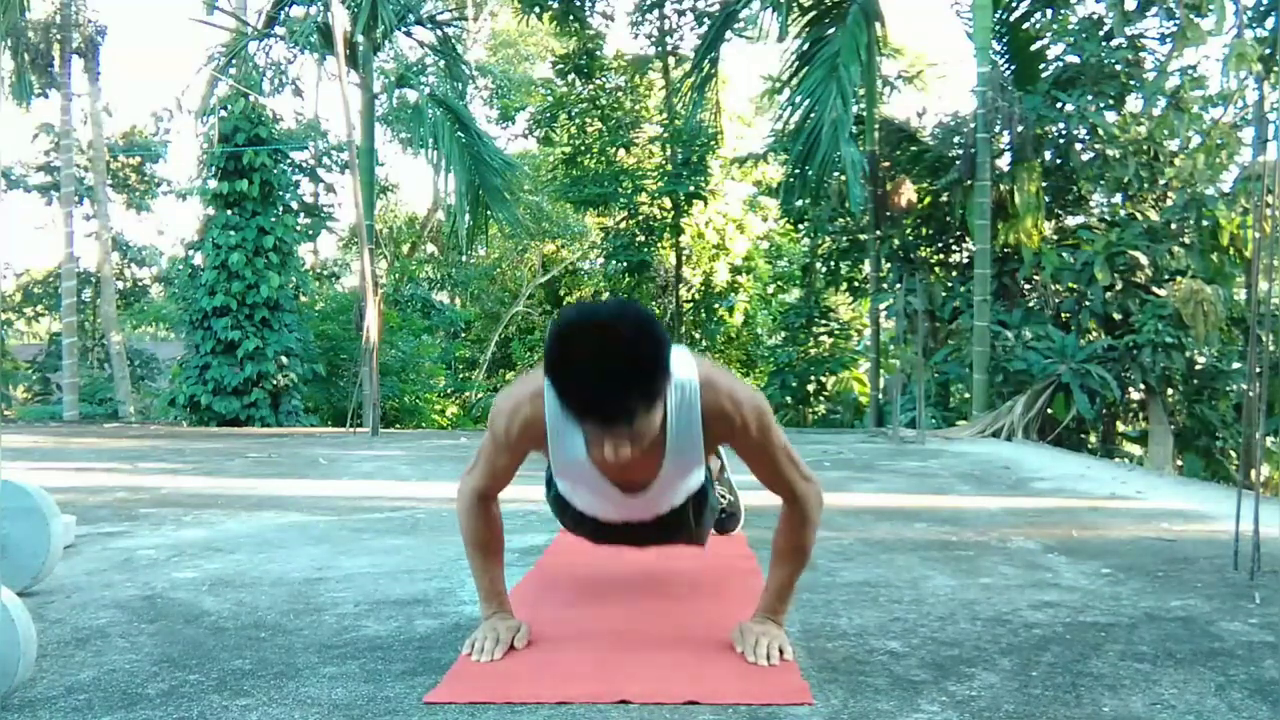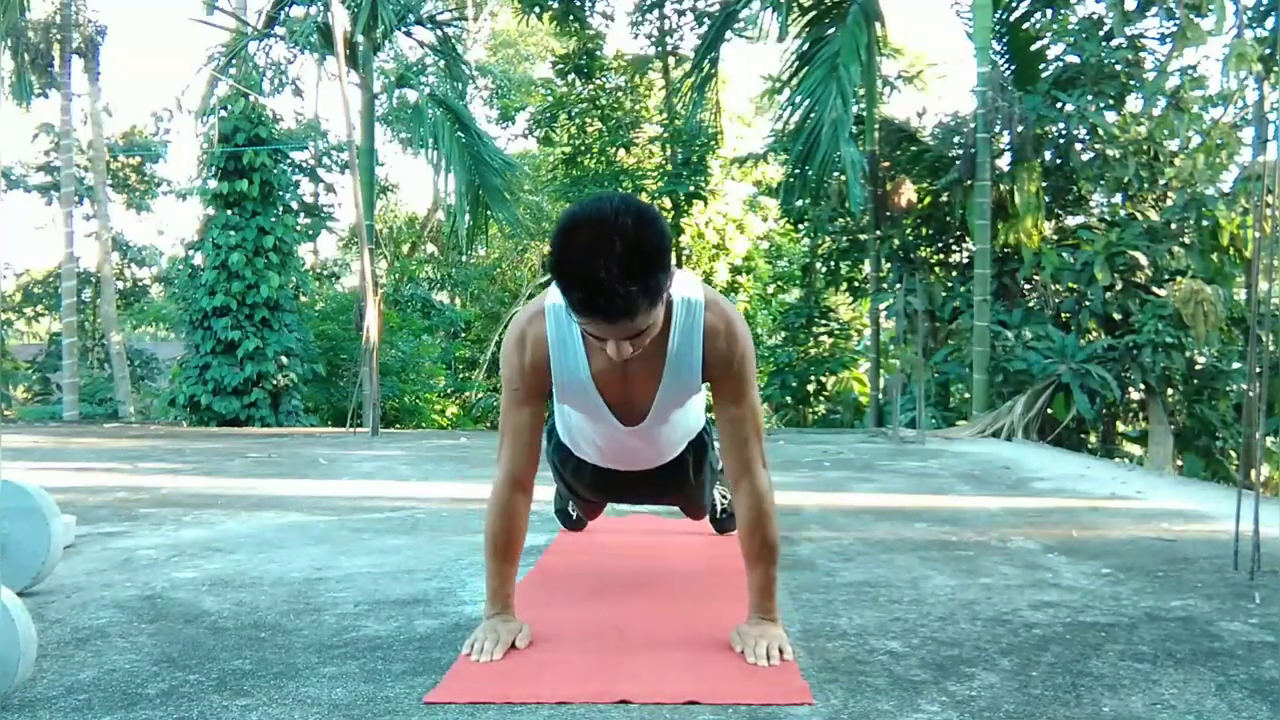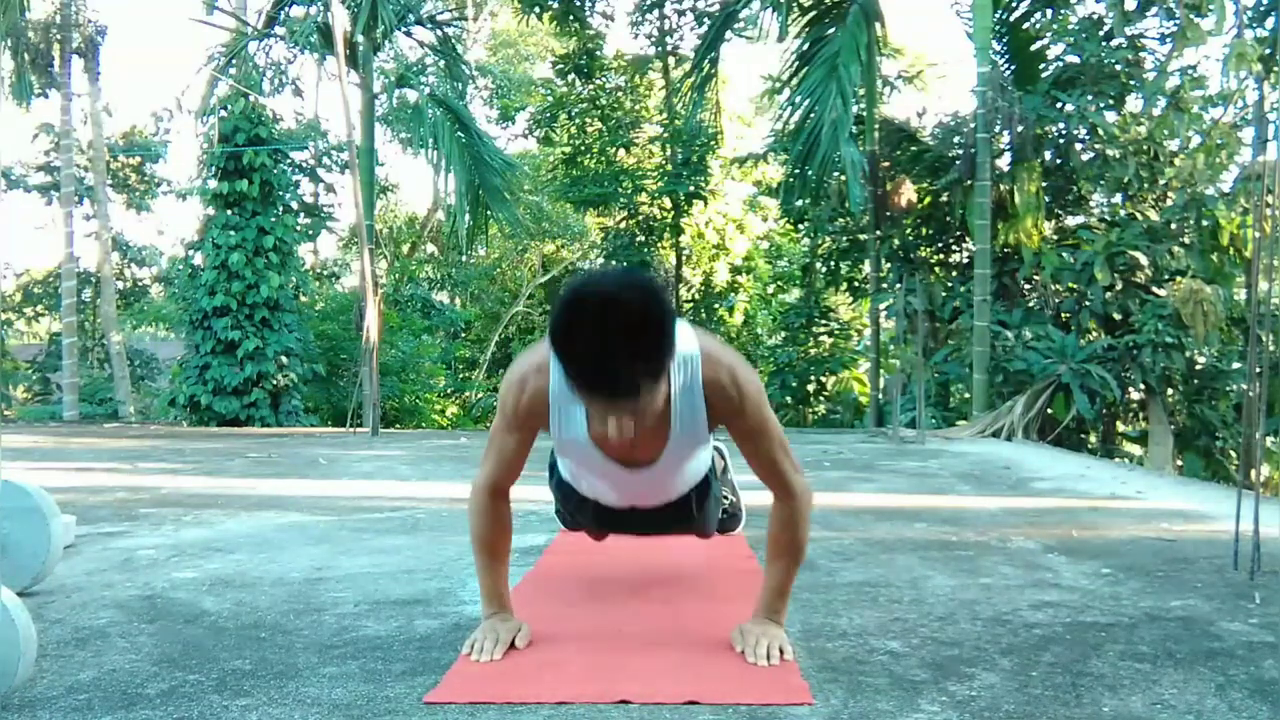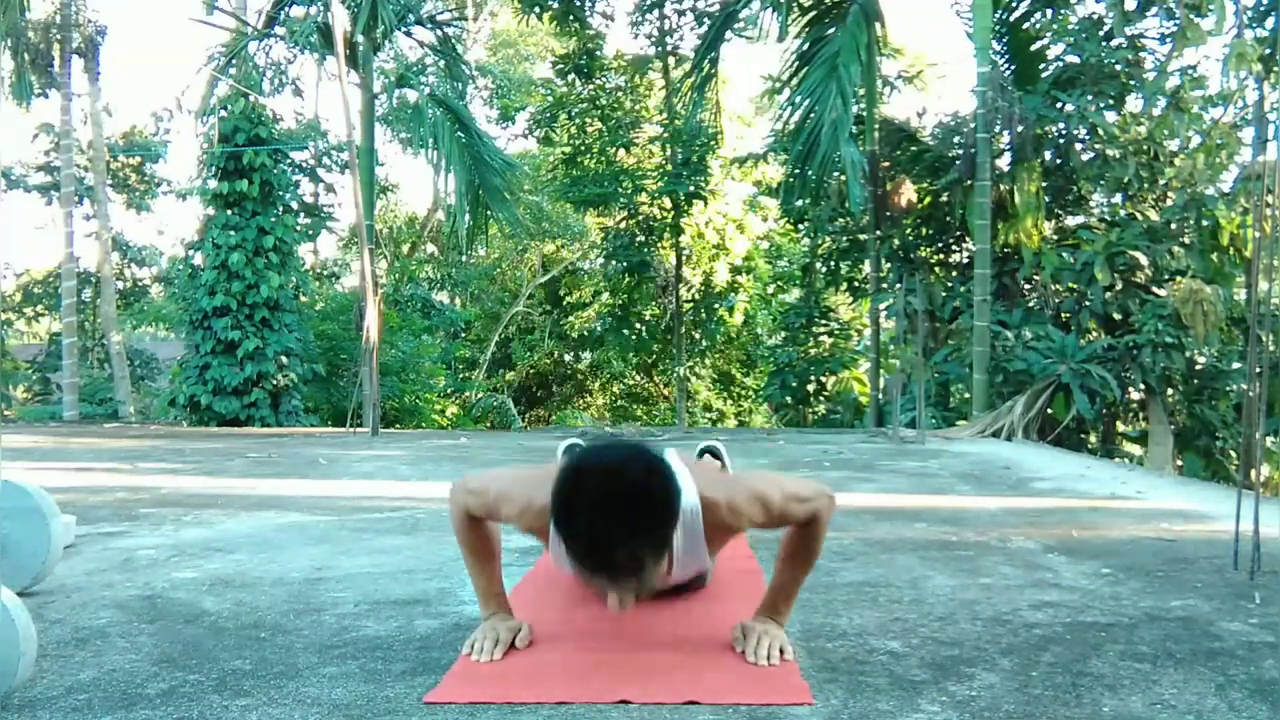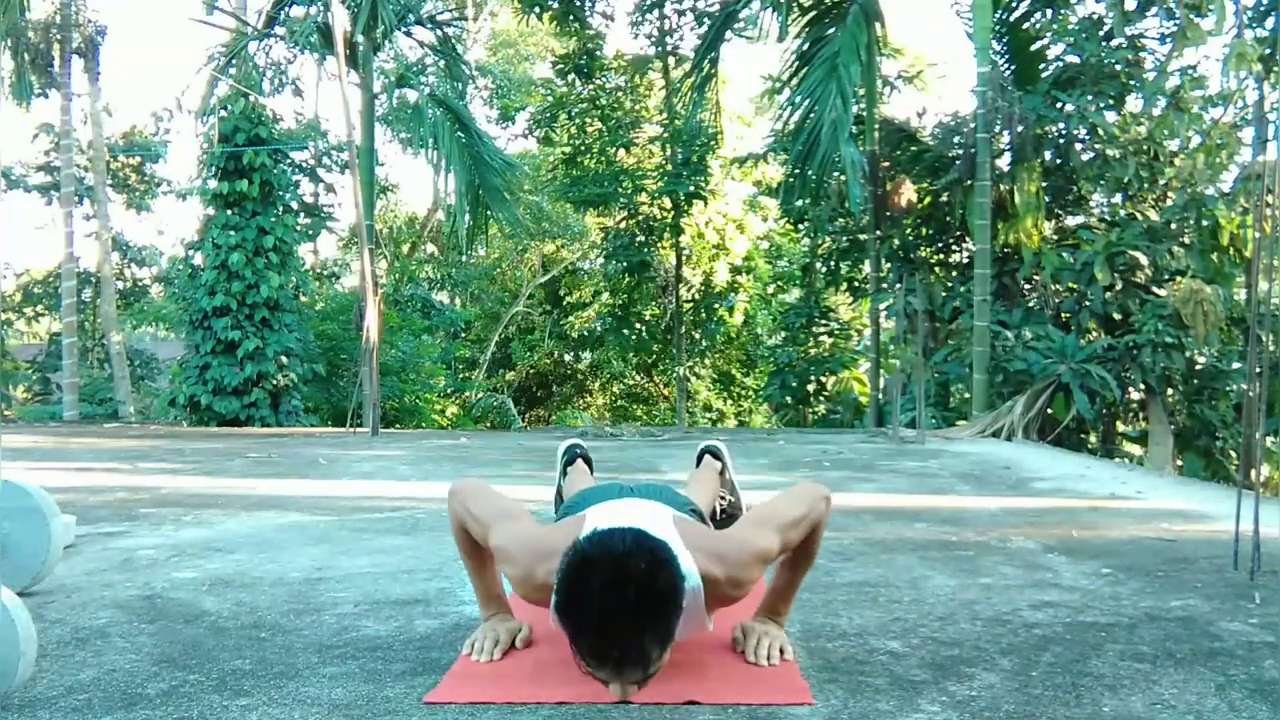
dt=0.3s
person 1, frame 1
left shoulder: (718, 399)
right shoulder: (528, 406)
left elbow: (801, 496)
right elbow: (476, 494)
left wrist: (770, 617)
right wrist: (495, 612)
left hip: (680, 506)
right hip: (583, 510)
left knee: (700, 528)
person 1, frame 2
left shoulder: (717, 324)
right shoulder: (532, 332)
left elbow: (750, 475)
right elbow: (514, 480)
left wrist: (763, 617)
right wrist: (498, 612)
left hip: (680, 455)
right hip: (581, 457)
left knee: (704, 507)
right knee: (579, 514)
left ankle: (716, 485)
right ankle: (573, 499)
person 1, frame 3
left shoulder: (720, 376)
right shoulder: (533, 380)
left elbow: (790, 489)
right elbow: (491, 489)
left wrist: (769, 618)
right wrist: (496, 614)
left hip: (684, 493)
right hip: (586, 495)
left knee: (706, 527)
right knee: (584, 525)
person 1, frame 4
left shoulder: (719, 508)
right shoulder: (537, 506)
left elbow: (821, 501)
right elbow: (463, 497)
left wrist: (771, 617)
right wrist: (495, 613)
right hip: (584, 501)
right ankle: (575, 461)
person 1, frame 5
left shoulder: (723, 570)
right shoulder: (536, 569)
left elbow: (816, 500)
right elbow: (461, 497)
left wrist: (771, 619)
right wrist: (494, 615)
left hip: (673, 511)
right hip: (590, 510)
left ankle: (711, 464)
right ankle: (575, 464)
